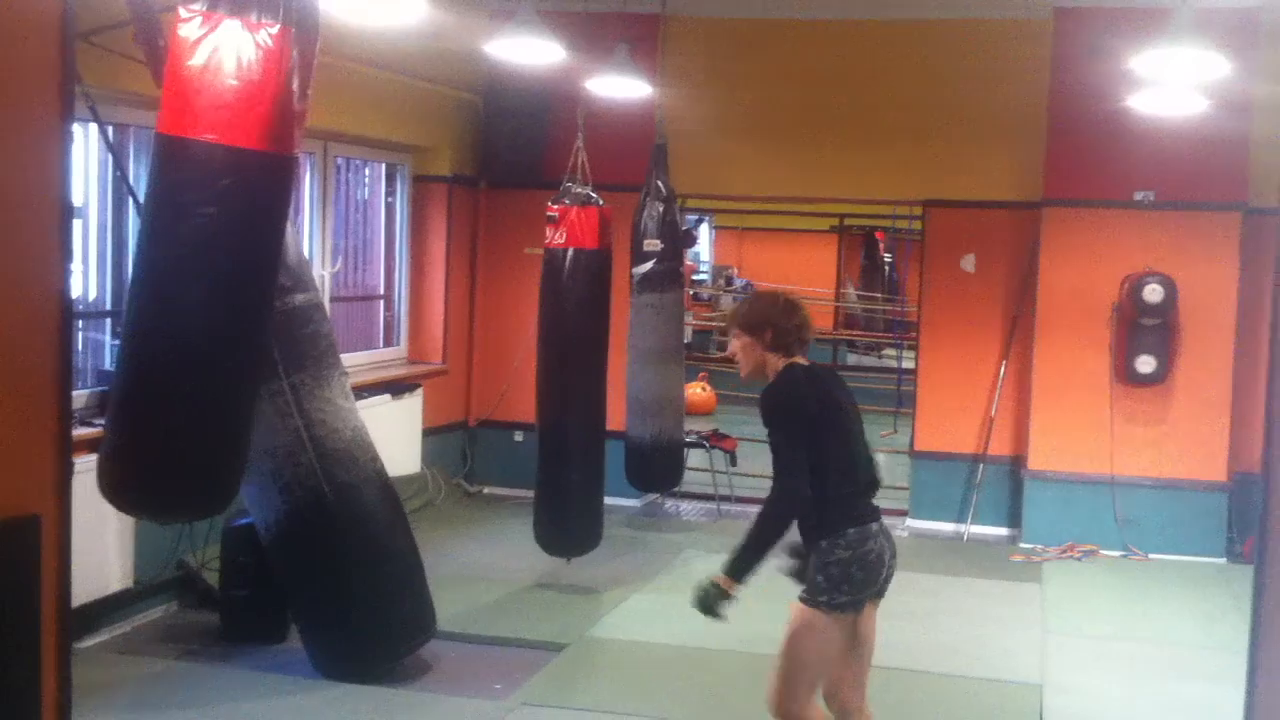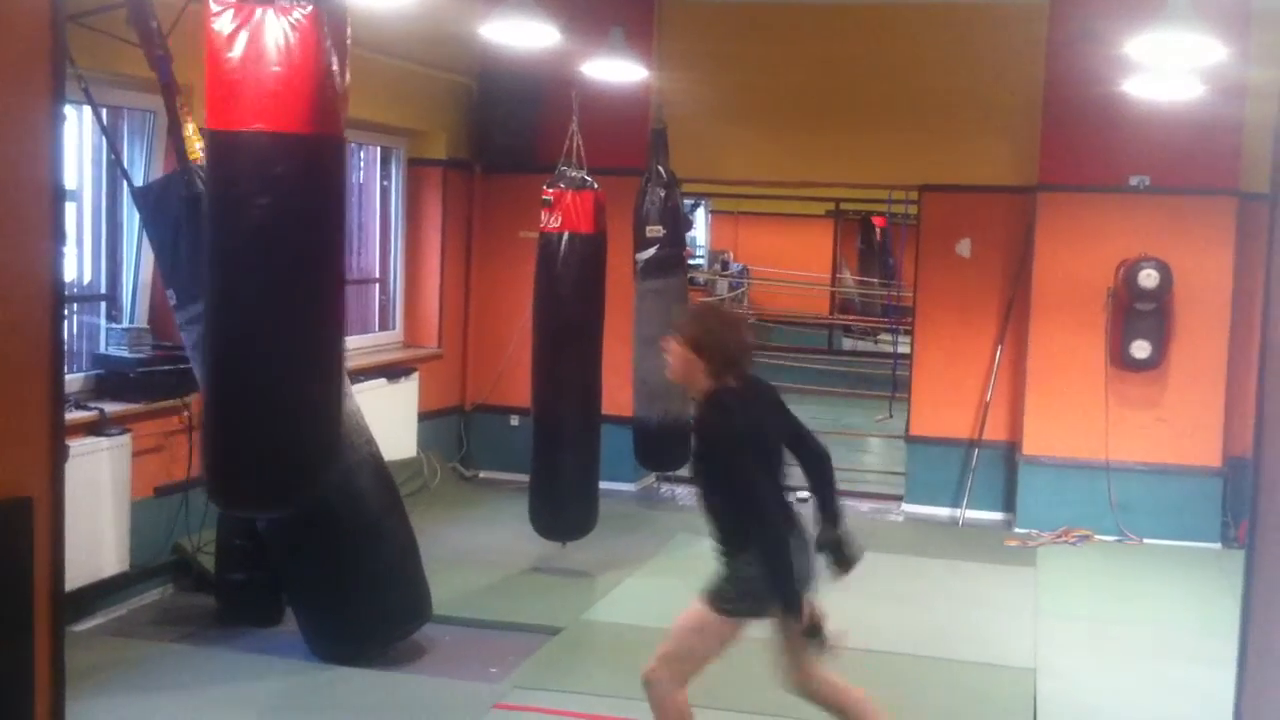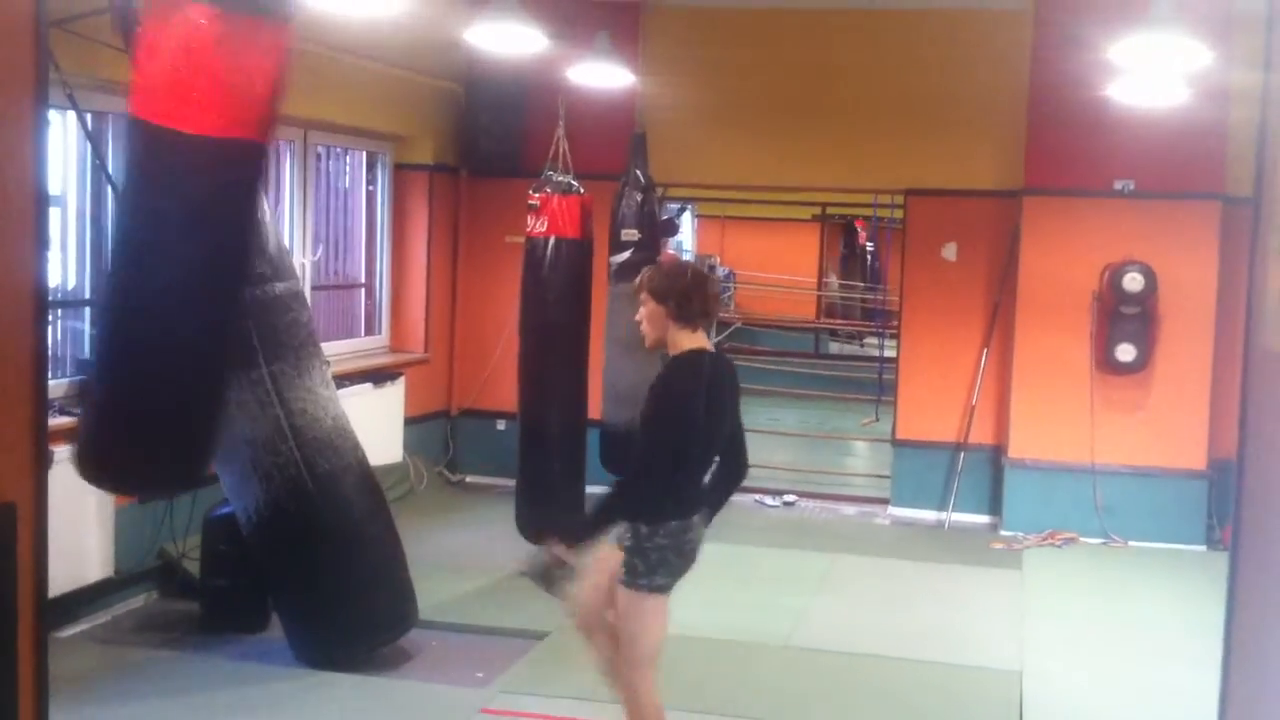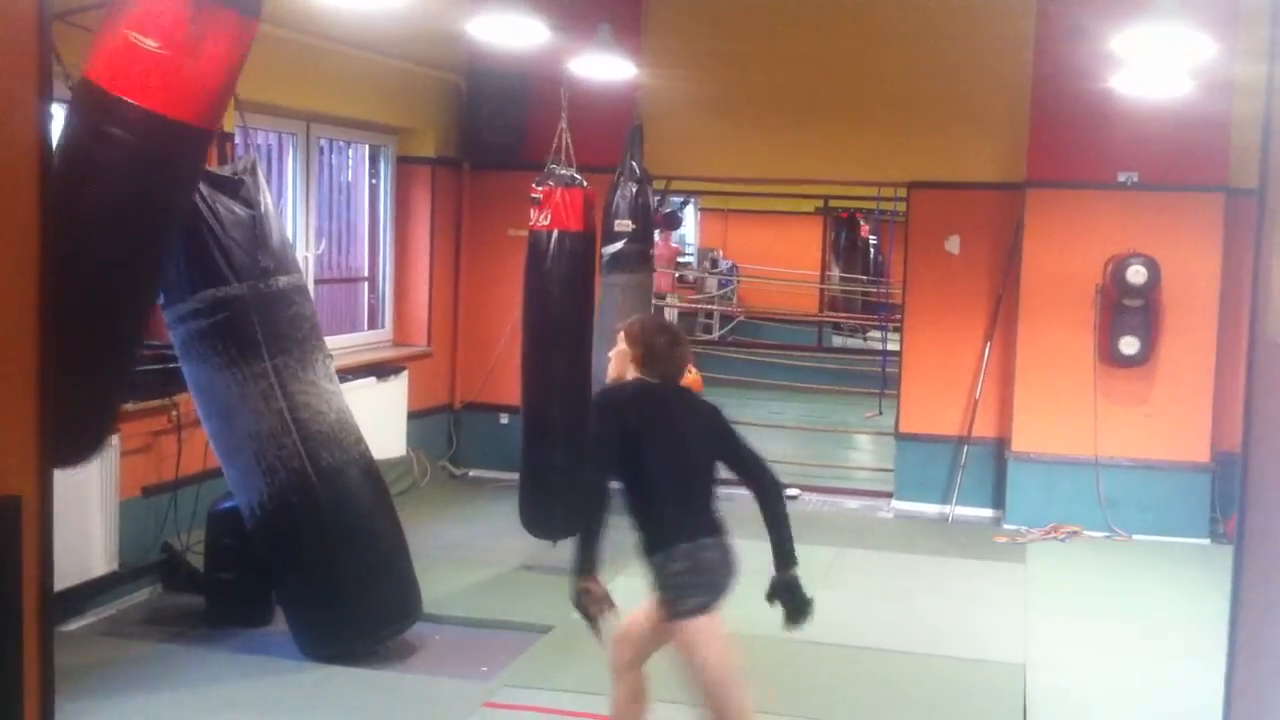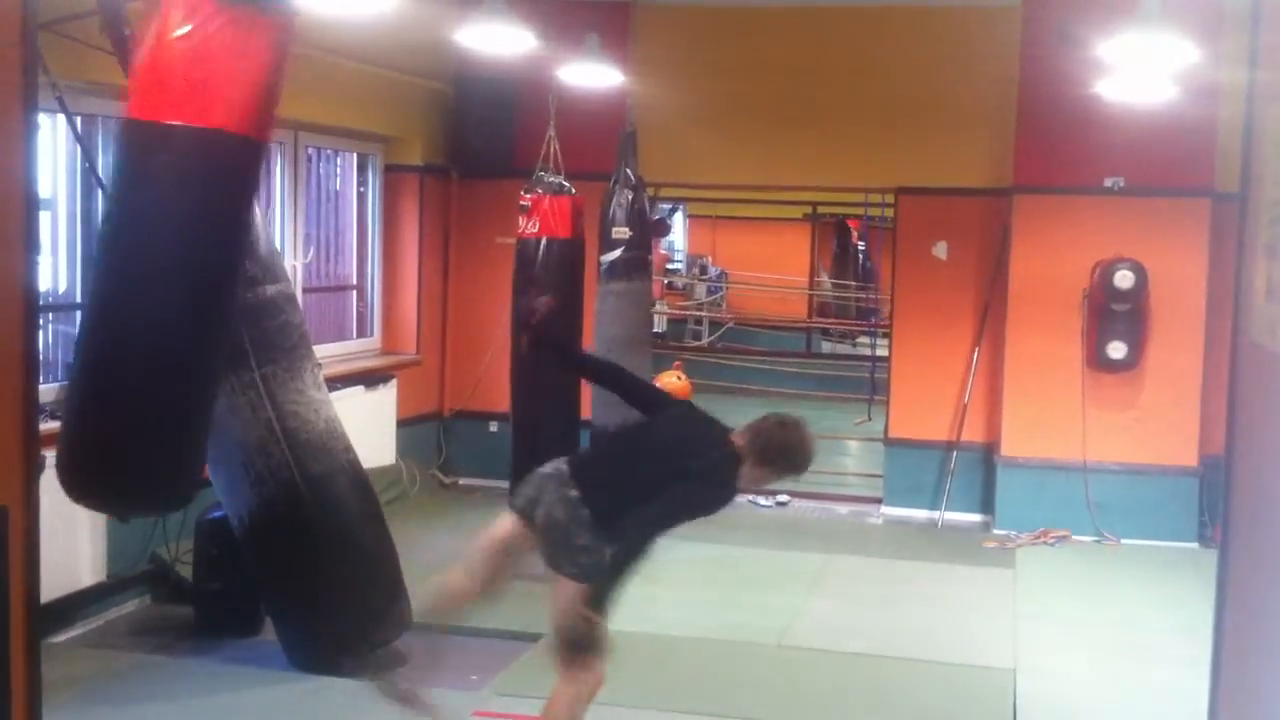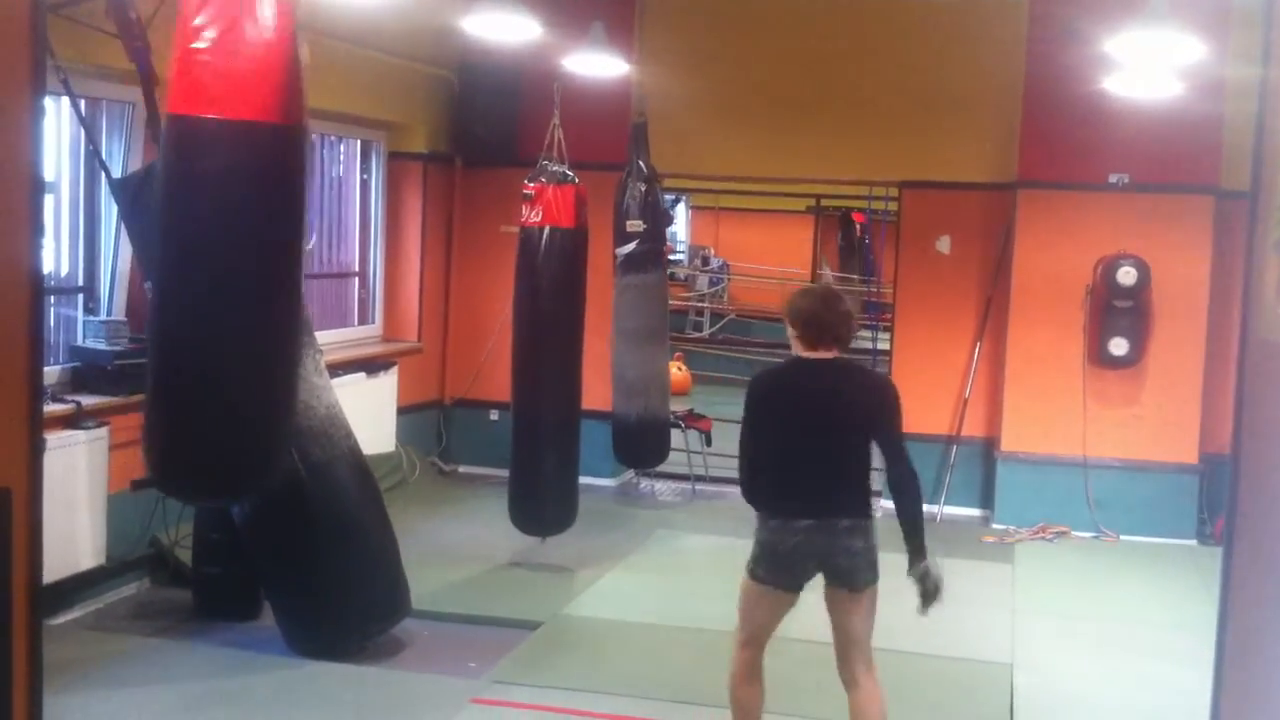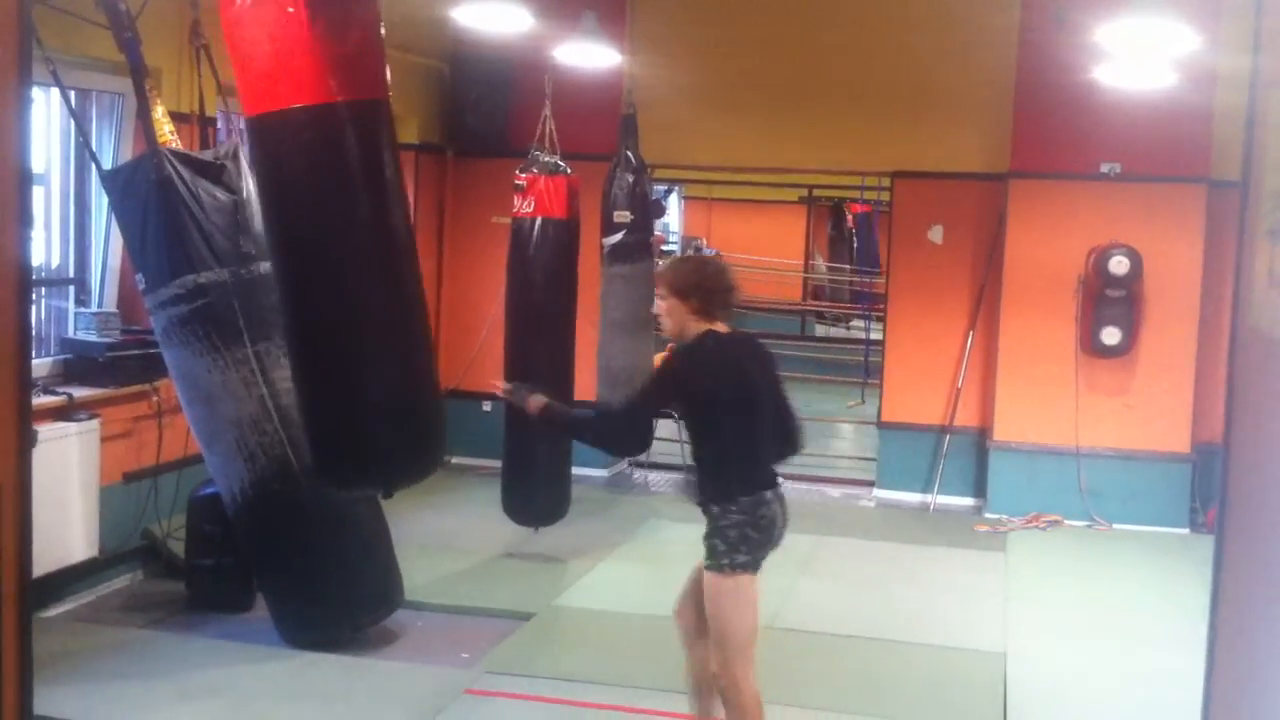
dt=0.7s
person 1, frame 1
left shoulder: (783, 395)
right shoulder: (826, 383)
left elbow: (789, 495)
left wrist: (730, 577)
left hip: (840, 556)
right hip: (873, 546)
person 1, frame 2
left shoulder: (717, 423)
right shoulder: (754, 393)
left elbow: (764, 510)
right elbow: (815, 456)
left wrist: (793, 609)
right wrist: (830, 526)
left hip: (754, 566)
right hip: (789, 551)
left knee: (661, 678)
right knee: (811, 681)
person 1, frame 3
left shoulder: (677, 381)
right shoulder: (718, 370)
left elbow: (642, 480)
right elbow: (735, 465)
left wrist: (568, 544)
left hip: (655, 536)
right hip: (673, 524)
left knee: (636, 680)
right knee: (588, 610)
person 1, frame 4
left shoulder: (612, 403)
right shoulder: (699, 409)
left elbow: (596, 488)
right elbow: (767, 484)
left wrist: (585, 573)
right wrist: (786, 570)
left hip: (681, 563)
right hip: (709, 555)
right knee: (625, 646)
person 1, frame 5
left shoulder: (691, 421)
right shoulder: (717, 487)
left elbow: (614, 379)
right elbow: (639, 535)
left wrist: (543, 339)
right wrist: (593, 609)
left hip: (550, 481)
right hip: (575, 528)
left knee: (471, 582)
right knee: (583, 672)
person 1, frame 6
left shoulder: (767, 387)
right shoulder: (875, 388)
left elbow: (751, 479)
right elbow: (900, 475)
right wrist: (919, 557)
left hip: (785, 534)
right hip: (851, 536)
left knee: (748, 648)
right knee: (859, 672)
person 1, frame 7
left shoulder: (691, 361)
right shoulder: (751, 353)
left elbow: (619, 434)
right elbow: (788, 440)
left wrist: (539, 406)
left hip: (736, 516)
right hip: (760, 507)
left knee: (730, 669)
right knee: (692, 617)
